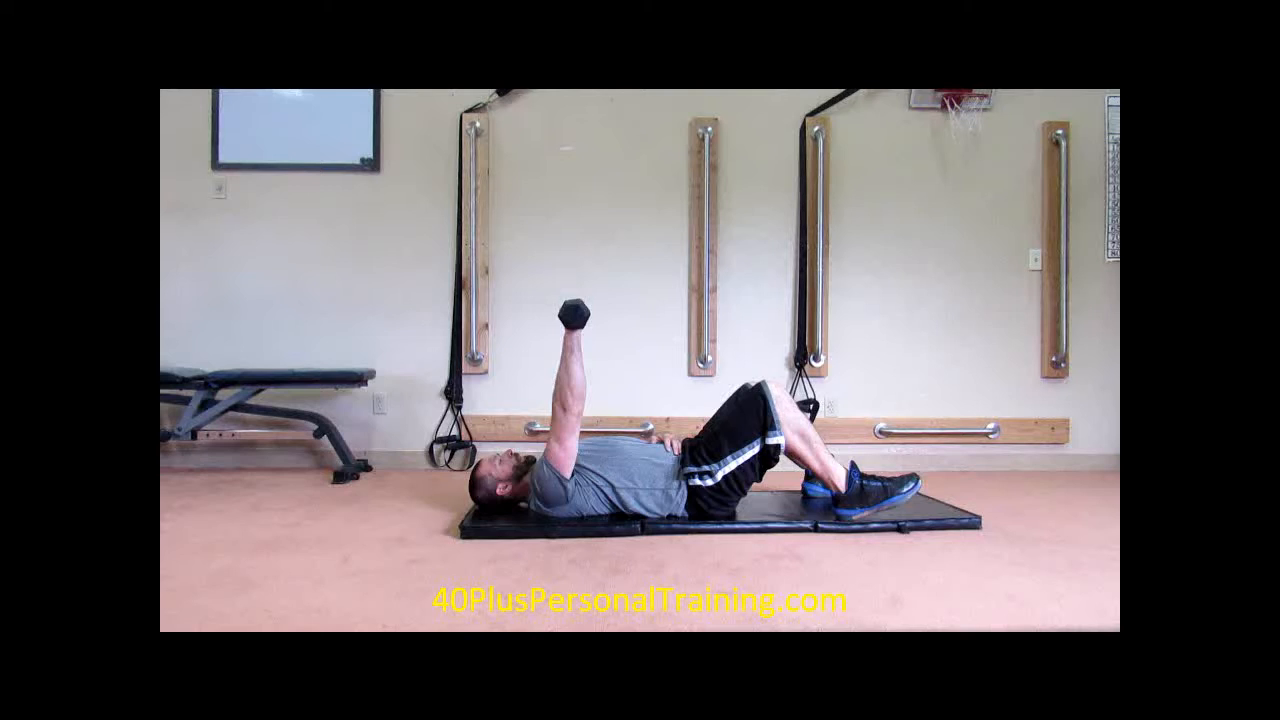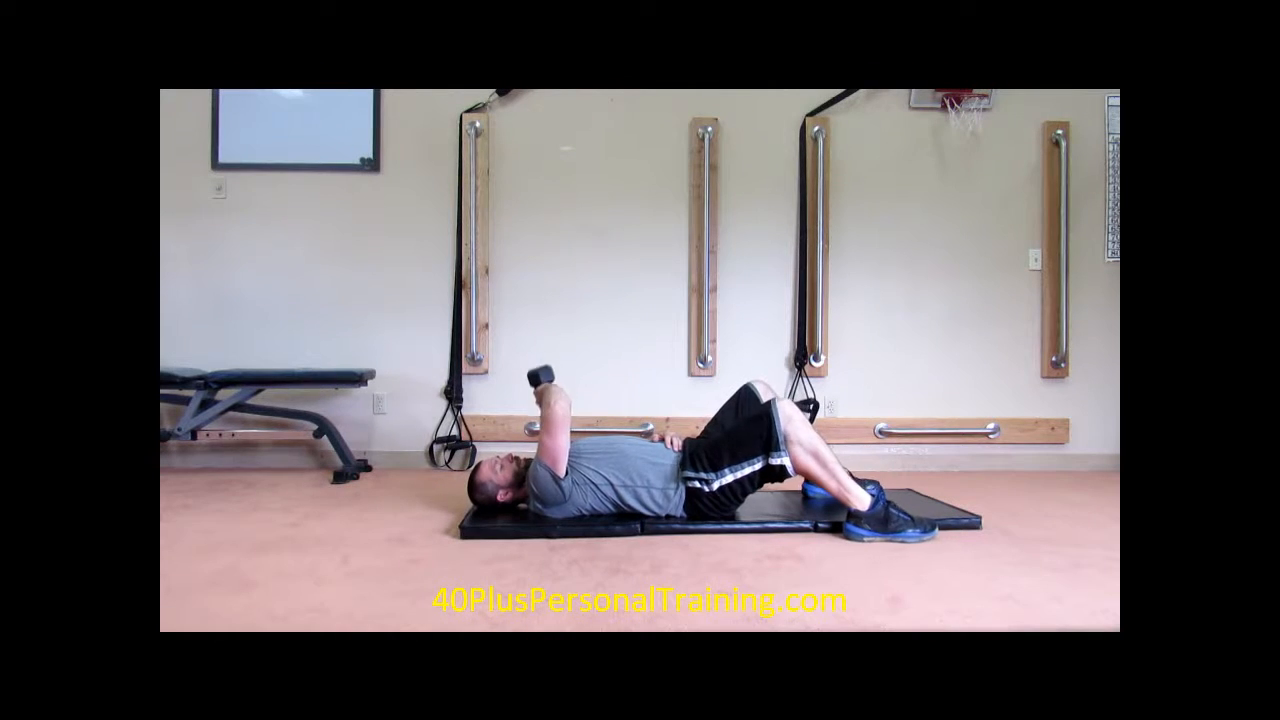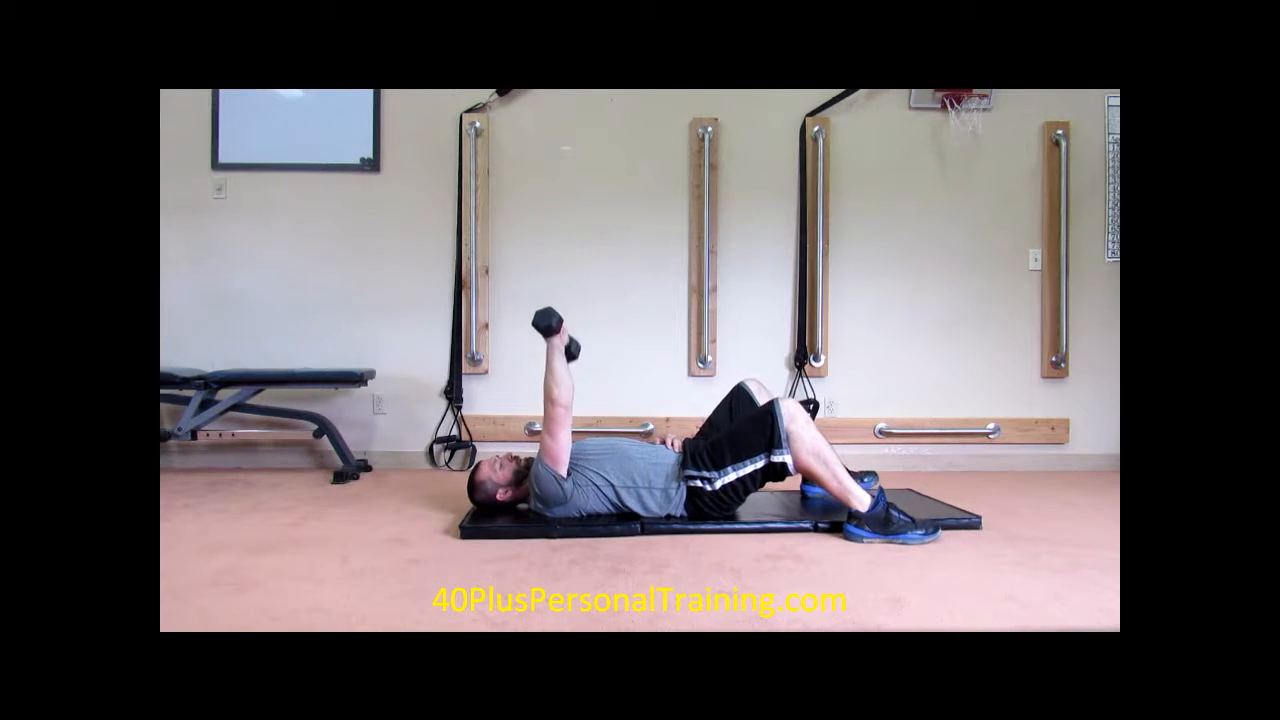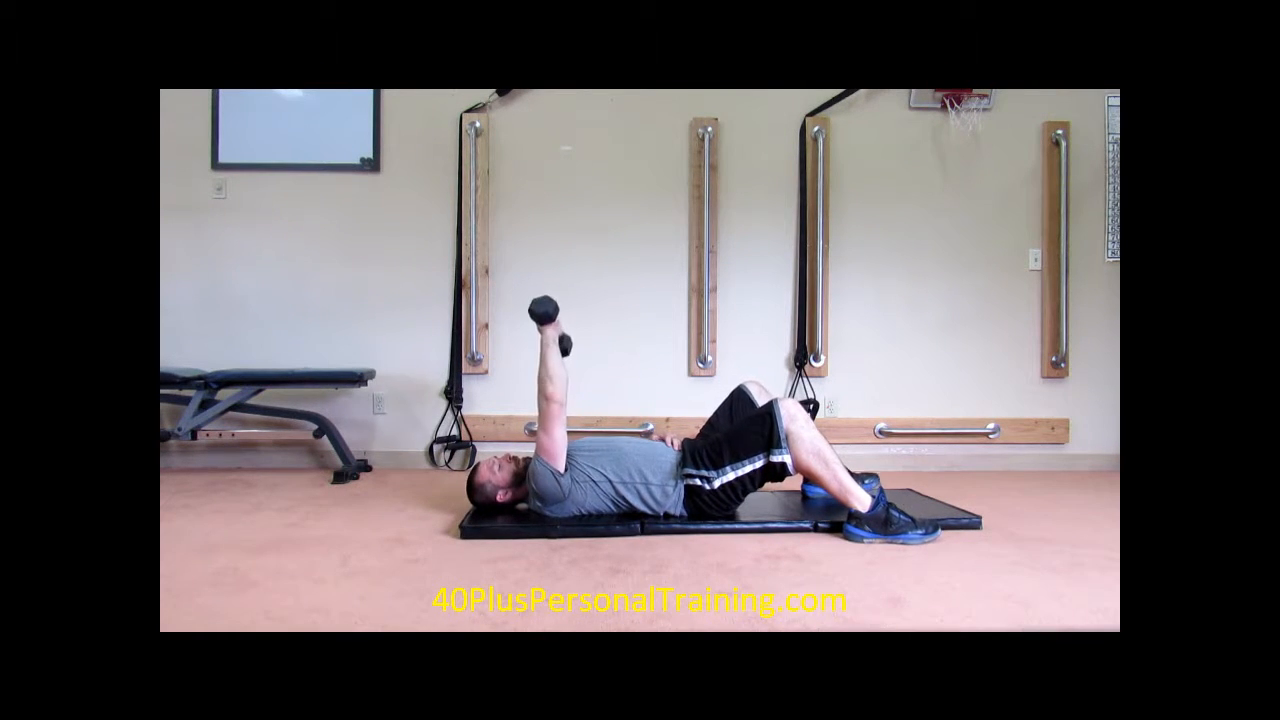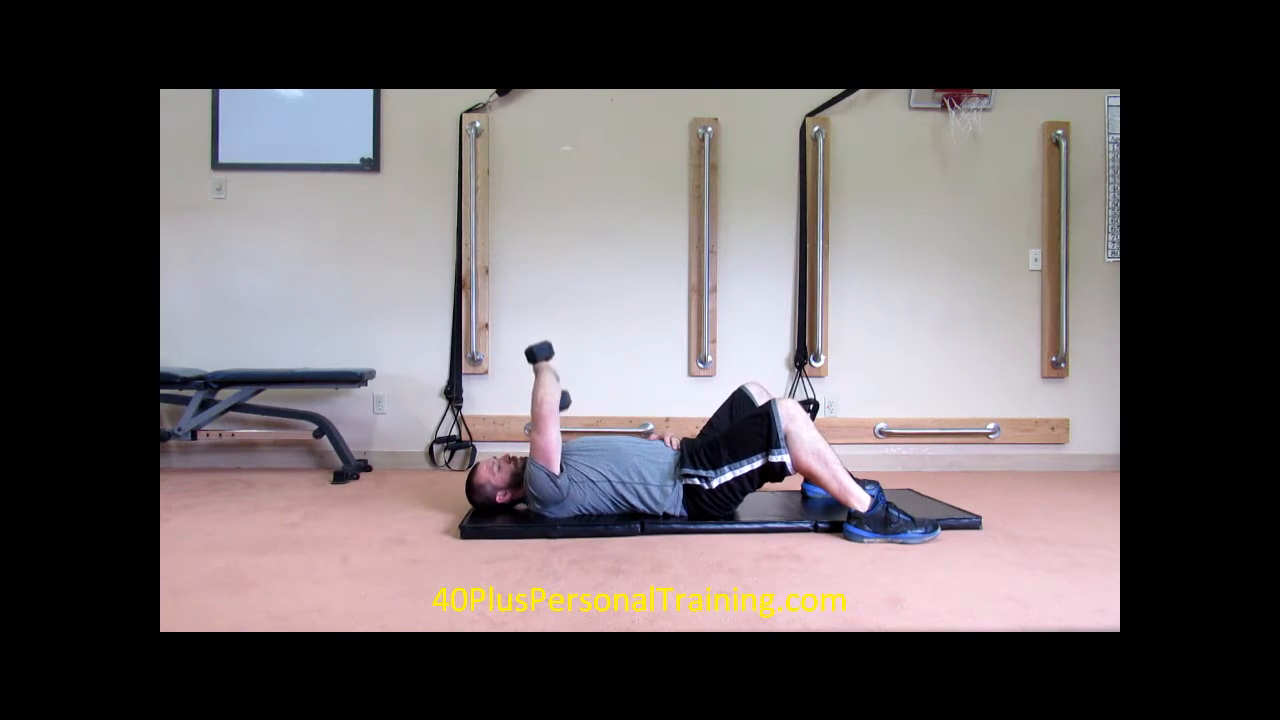
dt=1s
person 1, frame 1
left shoulder: (550, 477)
right shoulder: (548, 490)
right elbow: (568, 412)
left wrist: (655, 440)
right wrist: (572, 338)
left hip: (685, 469)
right hip: (695, 492)
left knee: (759, 398)
right knee: (771, 398)
left ankle: (823, 479)
right ankle: (849, 491)
person 1, frame 2
left shoulder: (553, 474)
right shoulder: (546, 492)
right elbow: (558, 417)
left wrist: (660, 441)
right wrist: (549, 394)
left hip: (686, 463)
right hip: (694, 492)
left knee: (759, 393)
right knee: (783, 415)
left ankle: (830, 482)
right ankle: (866, 511)
person 1, frame 3
left shoulder: (552, 477)
right shoulder: (548, 493)
right elbow: (558, 412)
left wrist: (662, 446)
right wrist: (555, 348)
left hip: (685, 467)
right hip: (694, 491)
left knee: (755, 392)
right knee: (787, 413)
left ankle: (827, 481)
right ankle: (867, 514)
person 1, frame 4
left shoulder: (552, 474)
right shoulder: (546, 489)
right elbow: (554, 404)
left wrist: (655, 442)
right wrist: (548, 338)
left hip: (686, 463)
right hip: (693, 489)
left knee: (751, 391)
right knee: (788, 414)
left ankle: (833, 480)
right ankle: (866, 513)
person 1, frame 5
left shoulder: (551, 471)
right shoulder: (543, 491)
right elbow: (544, 417)
left wrist: (655, 441)
right wrist: (543, 371)
left hip: (682, 463)
right hip: (690, 490)
left knee: (755, 394)
right knee: (787, 415)
left ankle: (837, 485)
right ankle: (867, 513)
